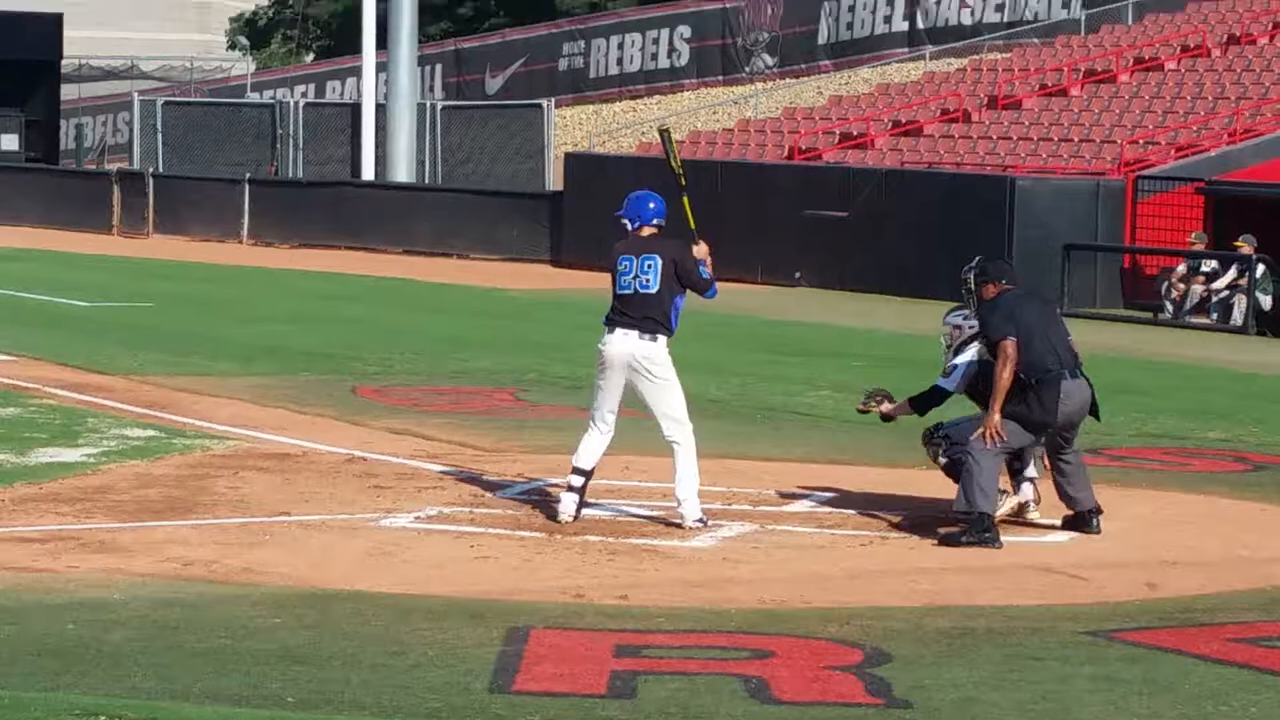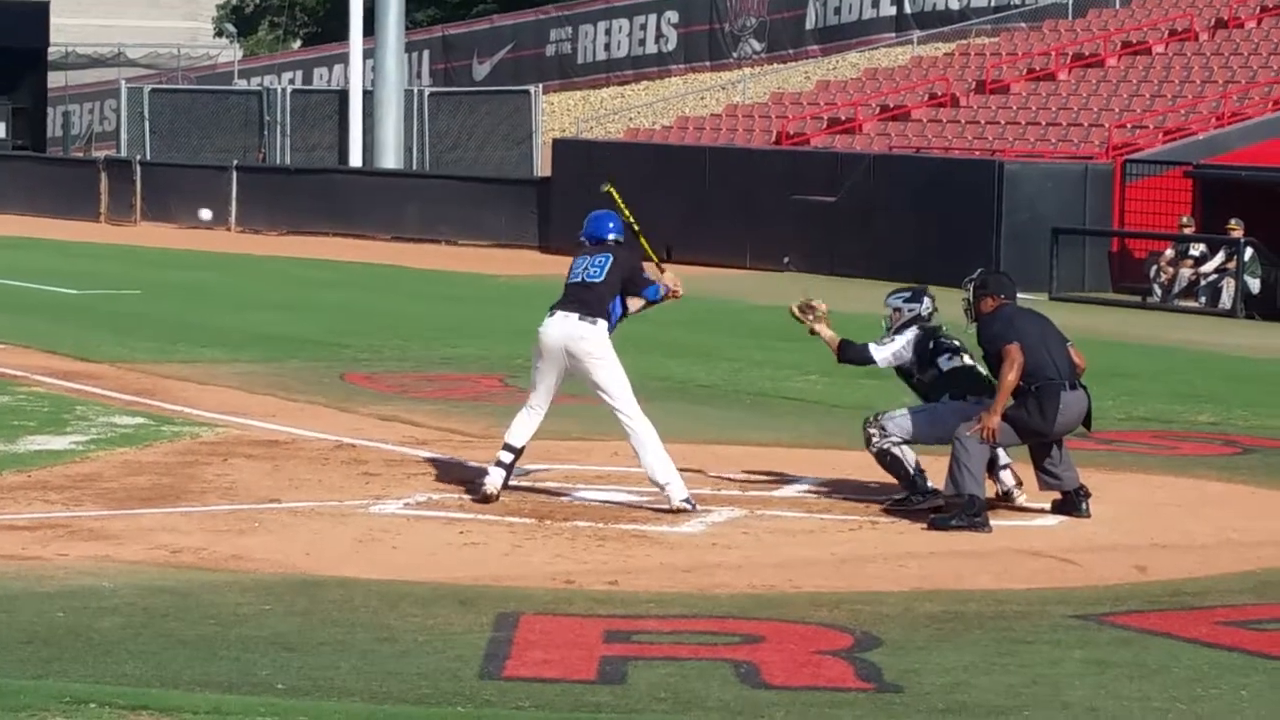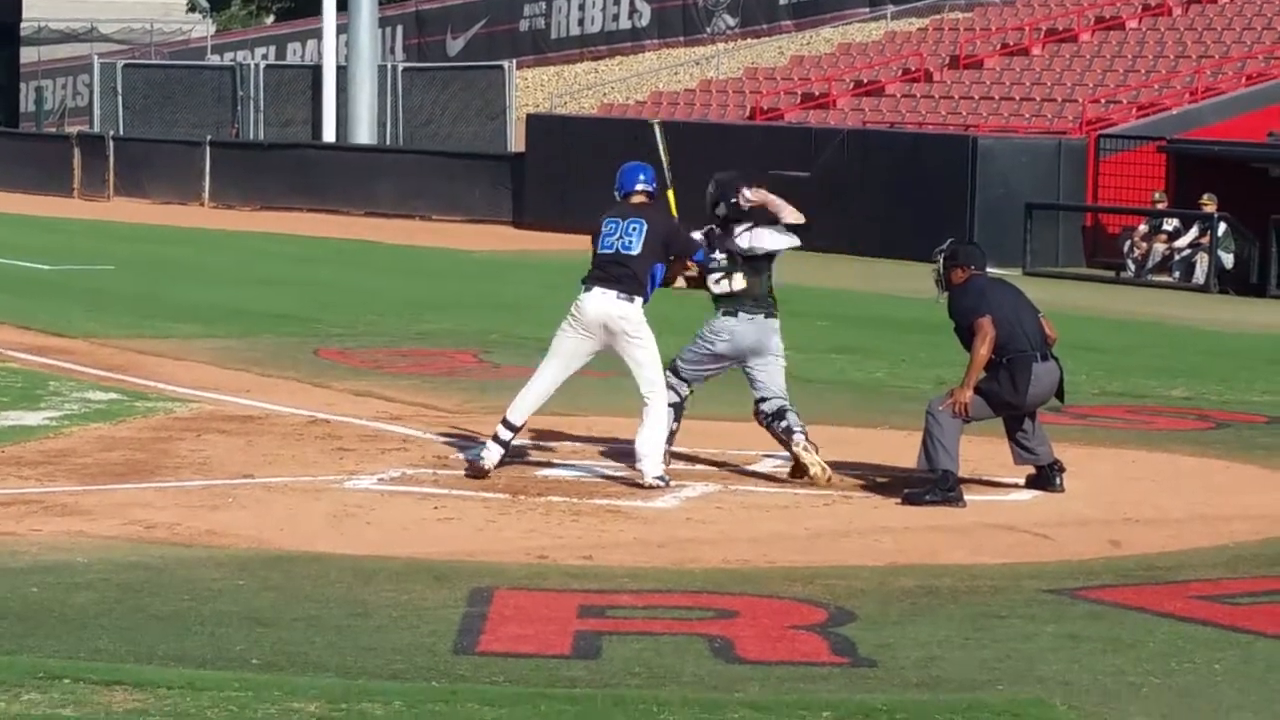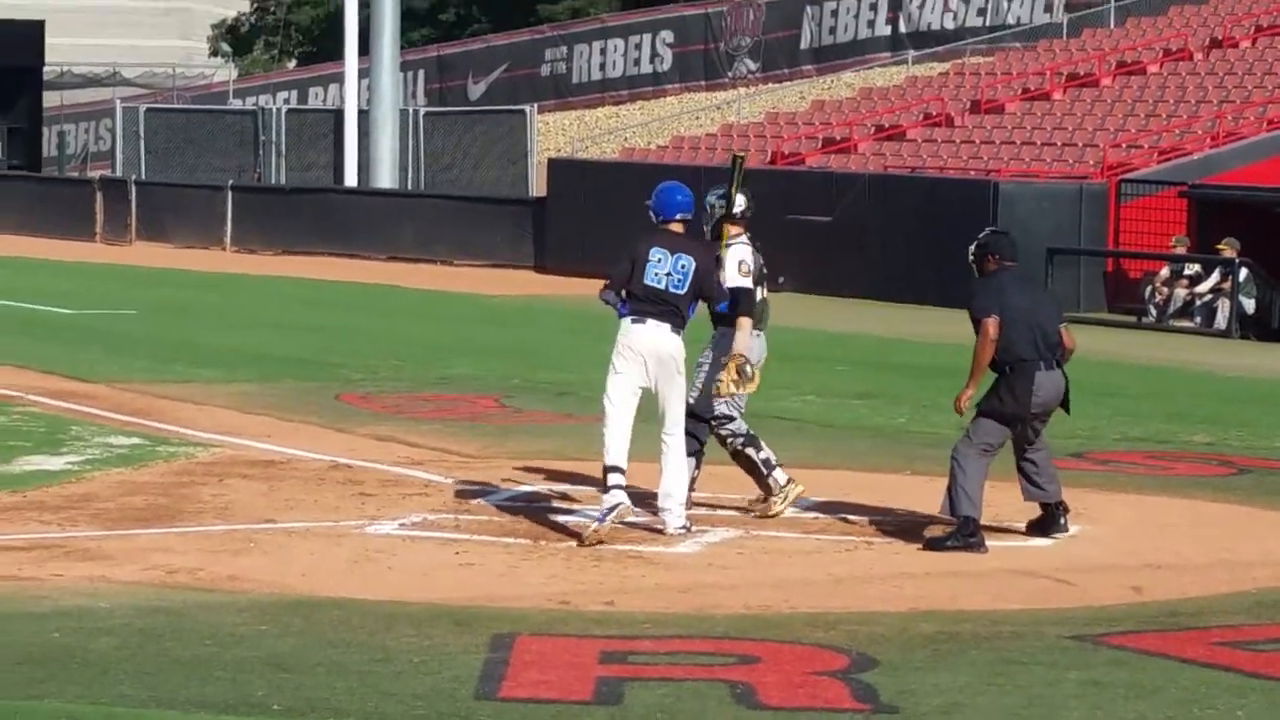
dt=0.7s
person 1, frame 1
left shoulder: (620, 251)
right shoulder: (676, 250)
right elbow: (709, 290)
right wrist: (701, 260)
left hip: (614, 343)
right hip: (650, 348)
left knee: (600, 426)
right knee: (679, 432)
left ankle: (570, 501)
right ankle: (690, 512)
person 1, frame 2
left shoulder: (580, 259)
right shoulder: (624, 257)
right elbow: (649, 294)
left wrist: (661, 292)
right wrist: (665, 286)
left hip: (552, 327)
right hip: (588, 334)
left knee: (534, 406)
right knee: (631, 414)
left ankle: (494, 479)
right ankle: (676, 492)
person 1, frame 3
left shoulder: (607, 219)
right shoulder: (660, 219)
right elbow: (699, 255)
left wrist: (659, 269)
right wrist: (672, 257)
left hip: (588, 302)
right hip: (626, 310)
left knee: (544, 379)
right knee: (654, 391)
left ankle: (491, 452)
right ankle: (651, 468)
person 1, frame 4
left shoulder: (643, 244)
right shoulder: (700, 254)
left elbow: (608, 292)
right elbow: (719, 304)
left hip: (635, 335)
right hip: (670, 341)
left knee: (617, 420)
right knee: (673, 431)
left ankle: (615, 497)
right ankle: (674, 516)
person 2, frame 1
left shoulder: (995, 308)
right shoulder: (1039, 302)
left elbow: (1008, 356)
right elbow: (1067, 350)
left wrist: (994, 412)
left hip: (1049, 395)
right hip: (1080, 390)
left knee: (982, 446)
right knee: (1062, 448)
left ankle: (982, 526)
right ankle: (1086, 513)
person 2, frame 2
left shoulder: (993, 321)
right shoulder: (1037, 318)
left elbow: (1015, 359)
right elbow: (1079, 363)
left wrist: (994, 412)
left hip: (1049, 407)
right hip: (1078, 404)
left knee: (969, 435)
right knee: (1043, 433)
left ankle: (972, 510)
right ankle: (1075, 497)
person 2, frame 3
left shoulder: (963, 292)
right shoulder: (1006, 288)
left elbow: (986, 333)
right elbow: (1050, 334)
left wrist: (966, 387)
left hip: (1021, 377)
right hip: (1049, 375)
left knee: (942, 409)
right knee: (1016, 406)
left ankle: (946, 485)
right ankle: (1049, 471)
person 2, frame 4
left shoulder: (986, 286)
right shoulder: (1037, 289)
left elbow: (989, 334)
right elbow: (1068, 343)
left wrist: (970, 386)
left hip: (1020, 382)
right hip: (1054, 382)
left knee: (971, 450)
right knee: (1030, 445)
left ankle: (967, 529)
right ankle: (1053, 513)
person 3, frame 1
left shoulder: (968, 357)
left elbow: (933, 398)
left wrist: (891, 409)
left knee: (934, 439)
left ankle: (997, 497)
right ankle: (1027, 500)
person 3, frame 2
left shoulder: (908, 340)
right shoulder: (948, 339)
left elbow: (858, 354)
right elbow: (981, 383)
left wrist: (821, 329)
left hip: (954, 411)
right hip: (985, 407)
left knee: (875, 428)
left ankle: (922, 492)
right ankle: (1009, 486)
person 3, frame 3
left shoulder: (703, 239)
right shoulder: (751, 235)
right elbow: (798, 225)
right wrist: (766, 198)
left hip: (723, 328)
right hip: (763, 329)
left knee: (677, 379)
right knee: (772, 404)
right ankle: (801, 445)
person 3, frame 4
left shoulder: (735, 250)
right shoulder: (743, 248)
left elbow: (745, 303)
left wrist: (739, 345)
left hip: (731, 342)
right hip: (749, 343)
left knee: (697, 418)
right knee: (727, 422)
right ankle: (778, 486)
